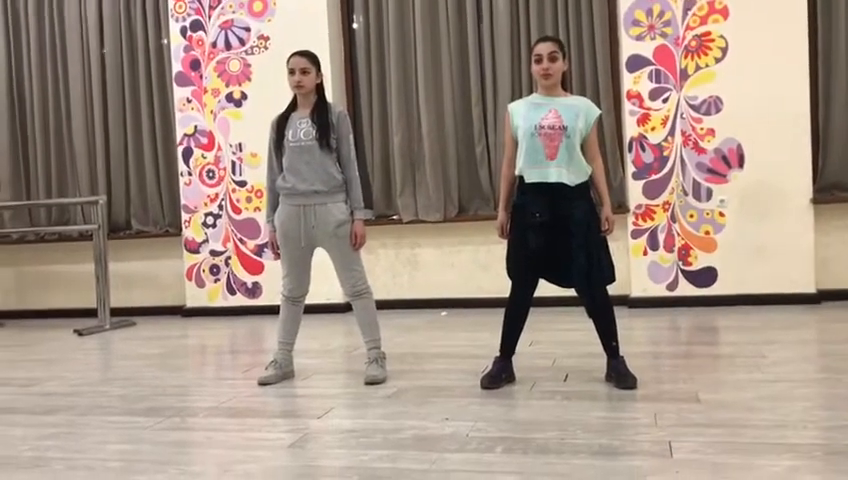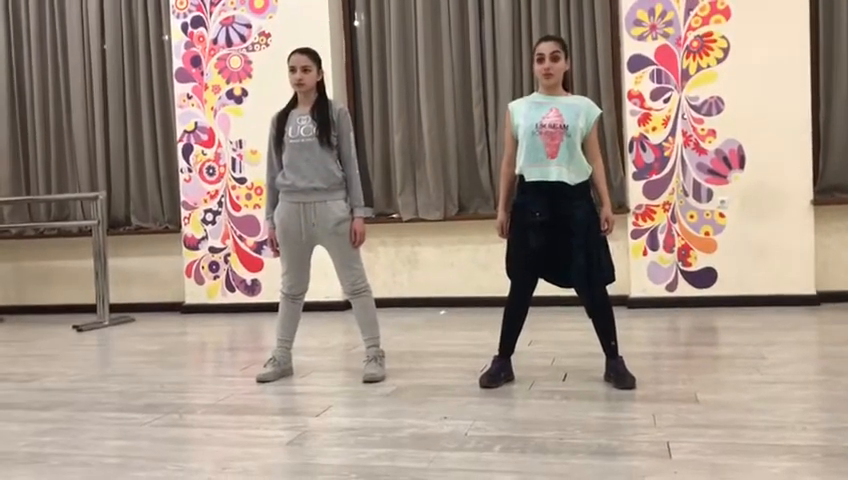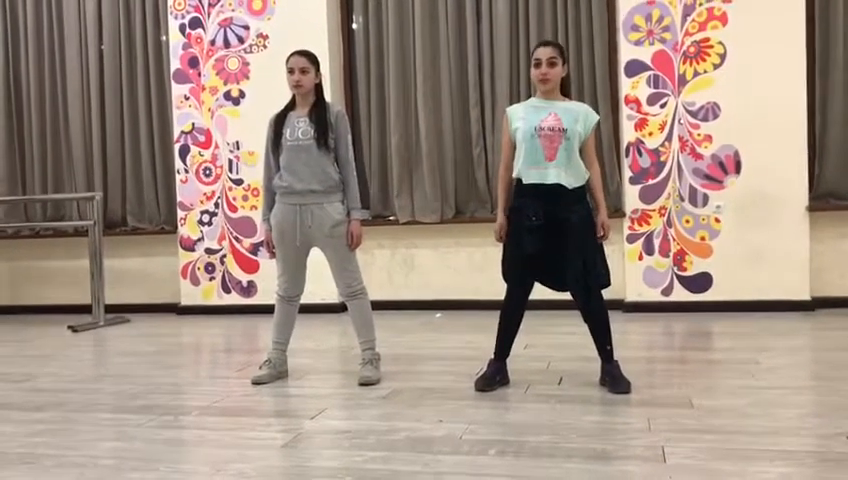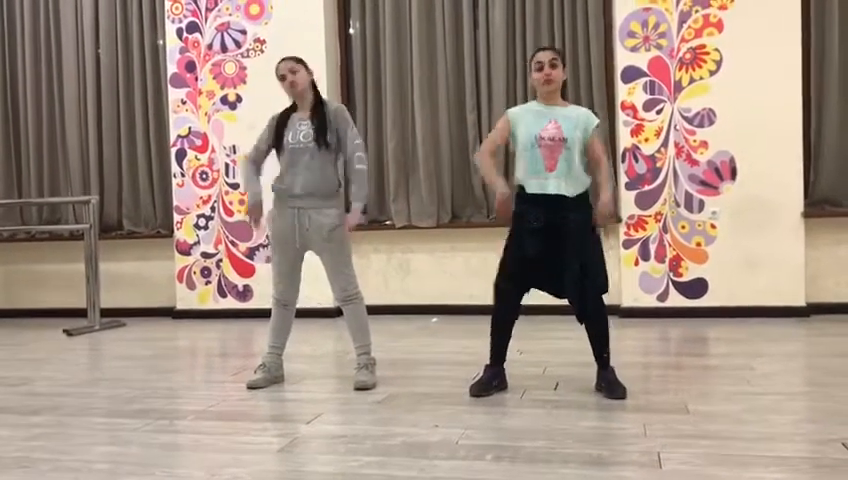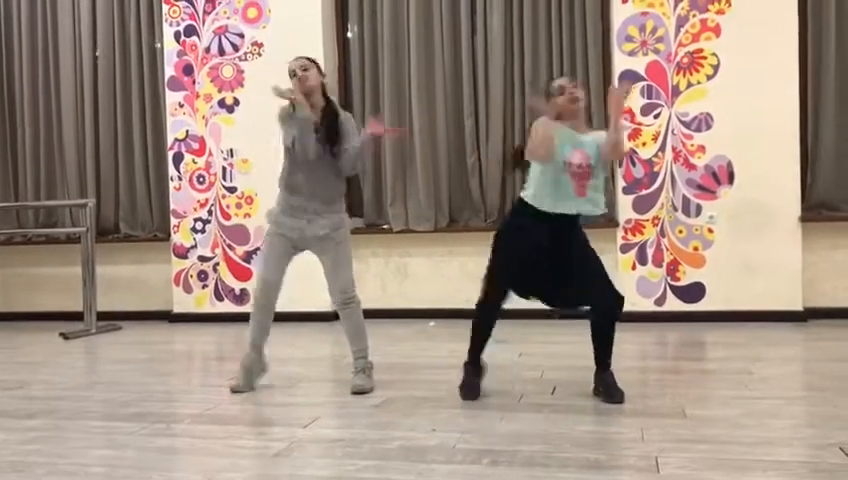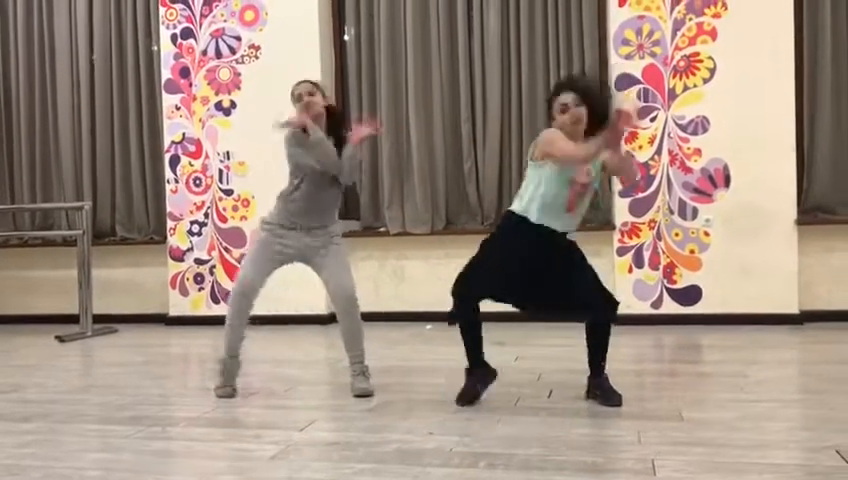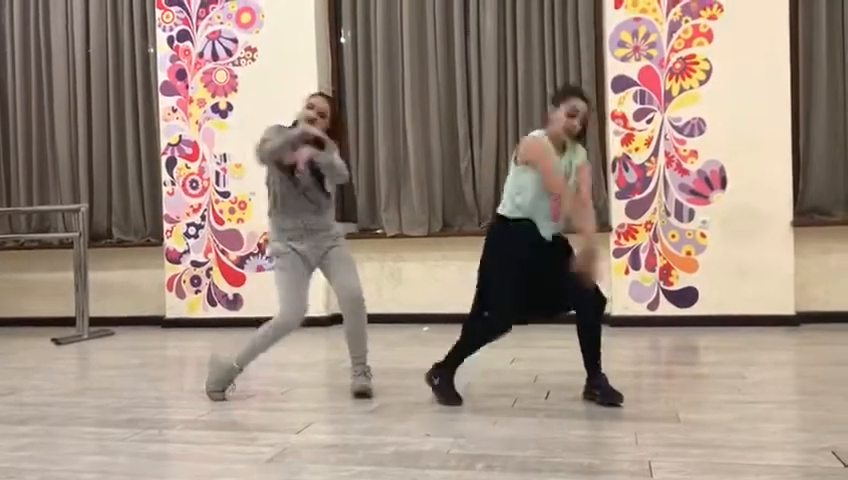
dt=0.3s
person 1, frame 1
left shoulder: (583, 108)
right shoulder: (517, 110)
left elbow: (594, 160)
right elbow: (509, 163)
left wrist: (606, 204)
right wrist: (503, 208)
left hip: (575, 200)
right hip: (532, 201)
left knee: (593, 285)
right knee: (521, 286)
left ankle: (615, 361)
right ankle: (503, 362)
person 1, frame 2
left shoulder: (584, 108)
right shoulder: (517, 109)
left elbow: (594, 160)
right elbow: (509, 163)
left wrist: (606, 204)
right wrist: (503, 208)
left hip: (575, 199)
right hip: (531, 200)
left knee: (592, 284)
right knee: (521, 285)
left ankle: (613, 361)
right ankle: (502, 361)
person 1, frame 3
left shoulder: (582, 113)
right shoulder: (515, 114)
left elbow: (591, 165)
right elbow: (506, 167)
left wrist: (602, 210)
right wrist: (501, 212)
left hip: (571, 203)
right hip: (528, 203)
left knee: (588, 289)
right knee: (517, 288)
left ankle: (609, 366)
right ankle: (498, 364)
person 1, frame 4
left shoulder: (582, 117)
right shoulder: (517, 116)
left elbow: (599, 161)
right elbow: (484, 154)
left wrist: (606, 194)
right wrist: (499, 187)
left hip: (575, 212)
right hip: (532, 211)
left knee: (590, 294)
right knee: (507, 291)
left ankle: (605, 371)
right ankle: (495, 370)
person 1, frame 5
left shoulder: (598, 139)
right shoulder: (545, 126)
left elbow: (616, 156)
right elbow: (539, 154)
left wrist: (616, 112)
right wrist: (556, 115)
left hip: (568, 229)
right hip: (527, 222)
left knee: (607, 301)
right knee: (494, 295)
left ankle: (603, 375)
right ankle: (472, 367)
person 1, frame 6
left shoulder: (597, 155)
right shoulder: (550, 139)
left elbow: (628, 173)
right elbow: (580, 154)
left wrist: (616, 141)
right wrist: (607, 139)
left hip: (556, 243)
right hip: (519, 235)
left knee: (601, 305)
right knee: (465, 294)
left ankle: (597, 380)
right ankle: (478, 369)
person 1, frame 7
left shoulder: (579, 156)
right shoulder: (535, 144)
left elbow: (585, 203)
right elbow: (560, 191)
left wrist: (589, 244)
right wrist: (585, 235)
left hip: (546, 241)
right hip: (512, 236)
left knee: (589, 300)
right knee: (500, 316)
left ankle: (595, 380)
right ankle: (443, 373)
person 2, frame 1
left shoulder: (335, 116)
right shoulder: (280, 123)
left elbow: (350, 166)
right elbow: (273, 174)
left wrist: (359, 214)
right wrist: (271, 222)
left hip: (331, 209)
right hip: (291, 212)
left knee: (355, 285)
right knee: (292, 290)
left ankle: (375, 355)
right ankle: (283, 359)
person 2, frame 2
left shoulder: (336, 113)
right shoulder: (280, 120)
left elbow: (351, 164)
right elbow: (273, 172)
left wrist: (359, 212)
right wrist: (270, 218)
left hip: (331, 207)
right hip: (291, 209)
left knee: (355, 283)
right knee: (292, 287)
left ankle: (374, 354)
right ankle: (281, 356)
person 2, frame 3
left shoulder: (334, 116)
right shoulder: (278, 122)
left elbow: (349, 166)
right elbow: (270, 174)
left wrist: (356, 214)
right wrist: (267, 221)
left hip: (328, 209)
right hip: (287, 212)
left knee: (351, 285)
right knee: (287, 289)
left ankle: (369, 357)
right ankle: (277, 358)
person 2, frame 4
left shoulder: (335, 113)
right shoulder: (279, 121)
left elbow: (357, 159)
right elbow: (253, 160)
left wrist: (356, 205)
right wrist: (254, 195)
left hip: (327, 214)
right hip: (286, 215)
left knee: (347, 290)
right knee: (283, 294)
left ankle: (365, 362)
right ankle: (272, 364)
person 2, frame 5
left shoulder: (341, 119)
right shoulder: (289, 114)
left elbow: (350, 166)
right elbow: (305, 151)
left wrist: (367, 138)
right wrist: (299, 105)
left hip: (328, 219)
right hip: (287, 216)
left knee: (344, 294)
right knee: (265, 285)
left ankle: (362, 366)
right ankle: (252, 361)
person 2, frame 6
left shoulder: (341, 134)
right shoulder: (295, 136)
left elbow: (348, 176)
right elbow: (327, 165)
left hip: (323, 235)
right hip: (281, 229)
left knee: (346, 297)
right knee: (243, 287)
left ankle: (359, 370)
right ankle: (229, 364)
person 2, frame 7
left shoulder: (326, 148)
right shoulder: (278, 134)
left elbow: (341, 175)
right elbow: (264, 155)
left wrist: (315, 154)
right wrist: (303, 131)
left hip: (327, 238)
right hip: (288, 242)
left knee: (353, 298)
right knee: (291, 315)
left ankle: (360, 371)
right ankle: (228, 368)
